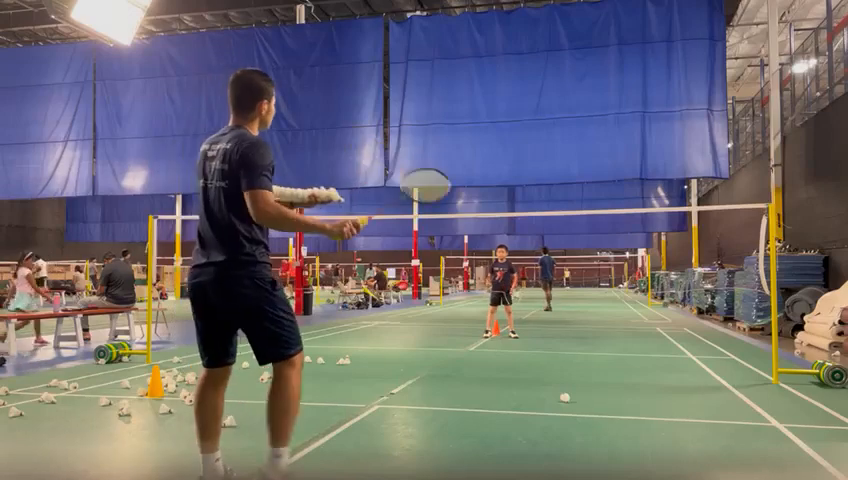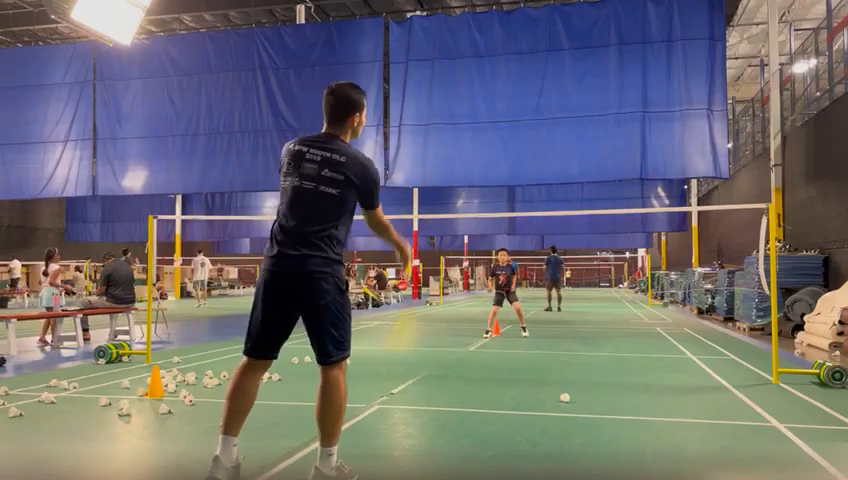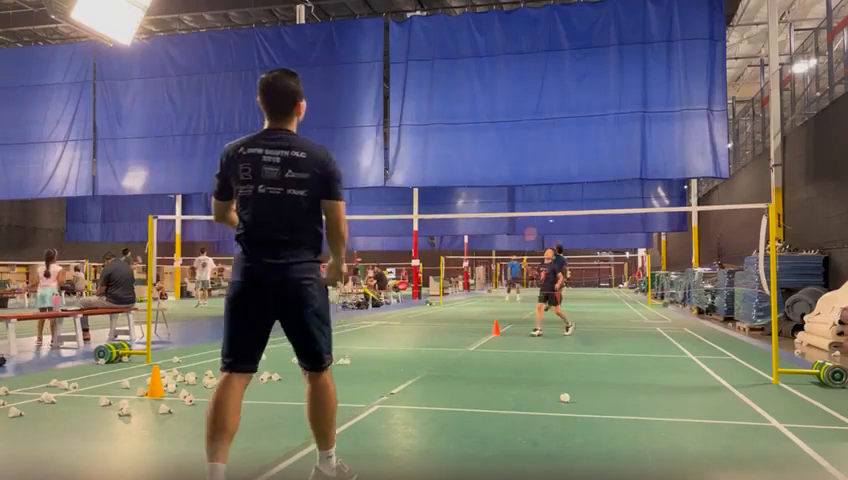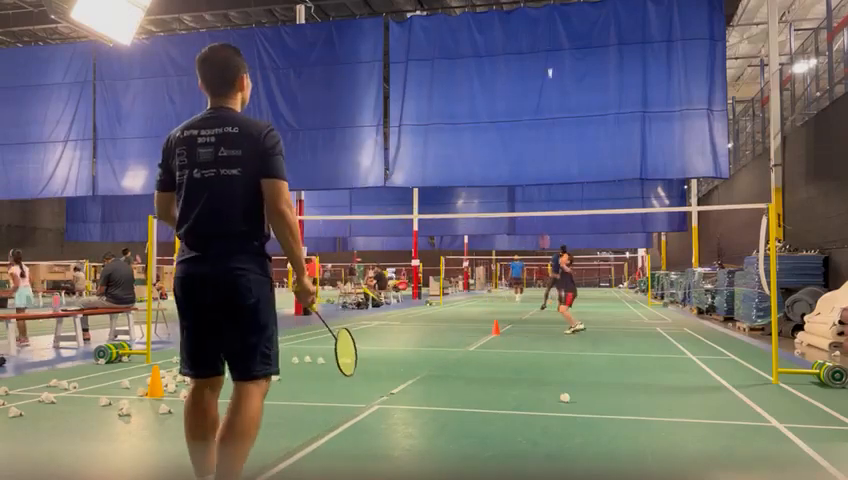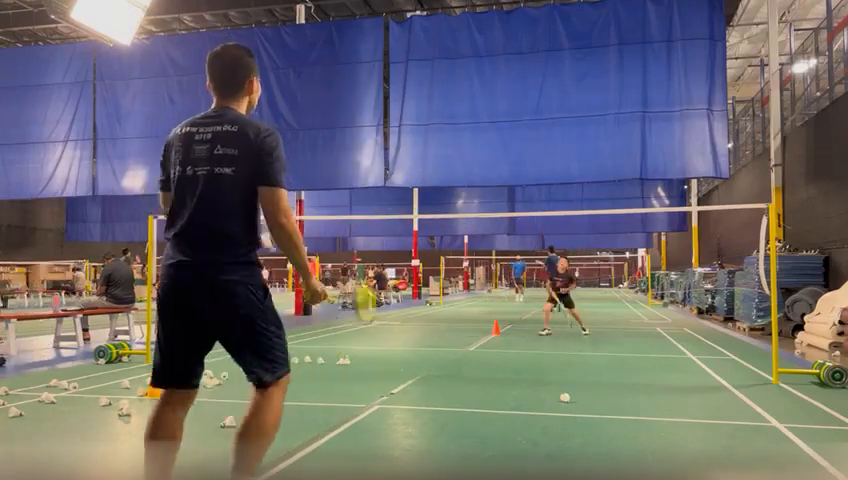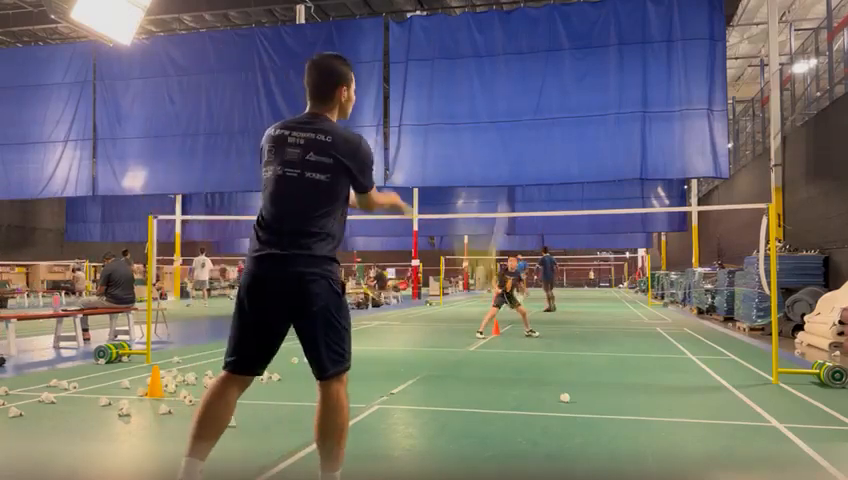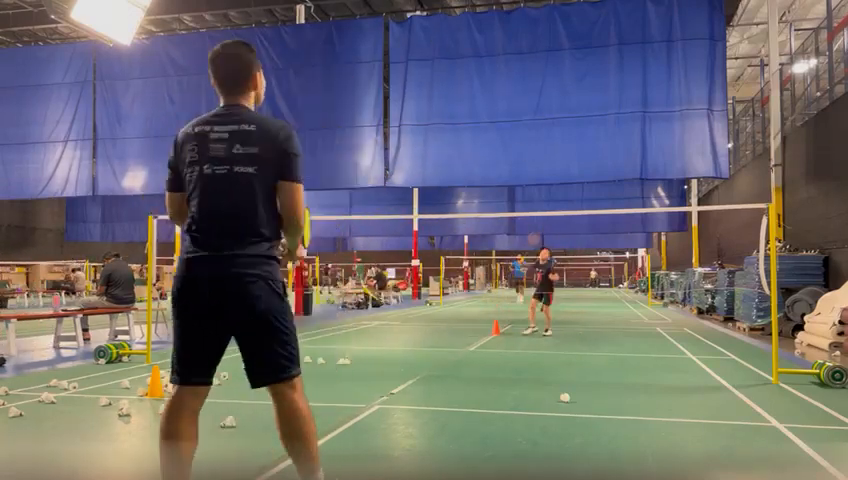
dt=0.7s
person 1, frame 1
left shoulder: (208, 147)
right shoulder: (253, 147)
right elbow: (261, 212)
left wrist: (299, 200)
right wrist: (327, 227)
left hip: (203, 274)
right hip: (244, 274)
left knee: (215, 371)
right knee: (288, 360)
person 1, frame 2
left shoulder: (292, 149)
right shoulder: (362, 167)
right elbow: (376, 222)
right wrist: (399, 245)
left hip: (276, 266)
right hip: (320, 274)
left knee: (254, 360)
right knee: (333, 366)
person 1, frame 3
left shoulder: (233, 154)
right shoulder: (320, 158)
left elbow: (221, 214)
right elbow: (337, 225)
right wrist: (338, 262)
left hip: (248, 275)
right hip: (300, 277)
left knee: (233, 374)
right knee: (317, 372)
person 1, frame 4
left shoulder: (177, 139)
right shoulder: (260, 135)
left elbow: (163, 210)
right elbow: (280, 210)
right wrist: (301, 274)
left hip: (191, 271)
right hip: (242, 271)
left knee: (204, 383)
right knee: (250, 384)
person 1, frame 5
left shoulder: (177, 136)
right shoulder: (260, 137)
right elbow: (279, 218)
right wrist: (308, 277)
left hip: (176, 276)
right hip: (233, 278)
left knee: (175, 394)
right knee: (273, 383)
person 1, frame 6
left shoulder: (273, 136)
right shoulder: (352, 145)
right elbow: (369, 200)
right wrist: (393, 203)
left hip: (262, 268)
right hip: (313, 274)
left knee: (234, 374)
right knee: (333, 381)
person 1, frame 7
left shoulder: (186, 136)
right shoulder: (278, 134)
left elbow: (176, 212)
right elbow: (293, 213)
right wrist: (293, 246)
left hip: (195, 274)
right hip: (253, 273)
left knee: (189, 390)
right knee: (286, 386)
